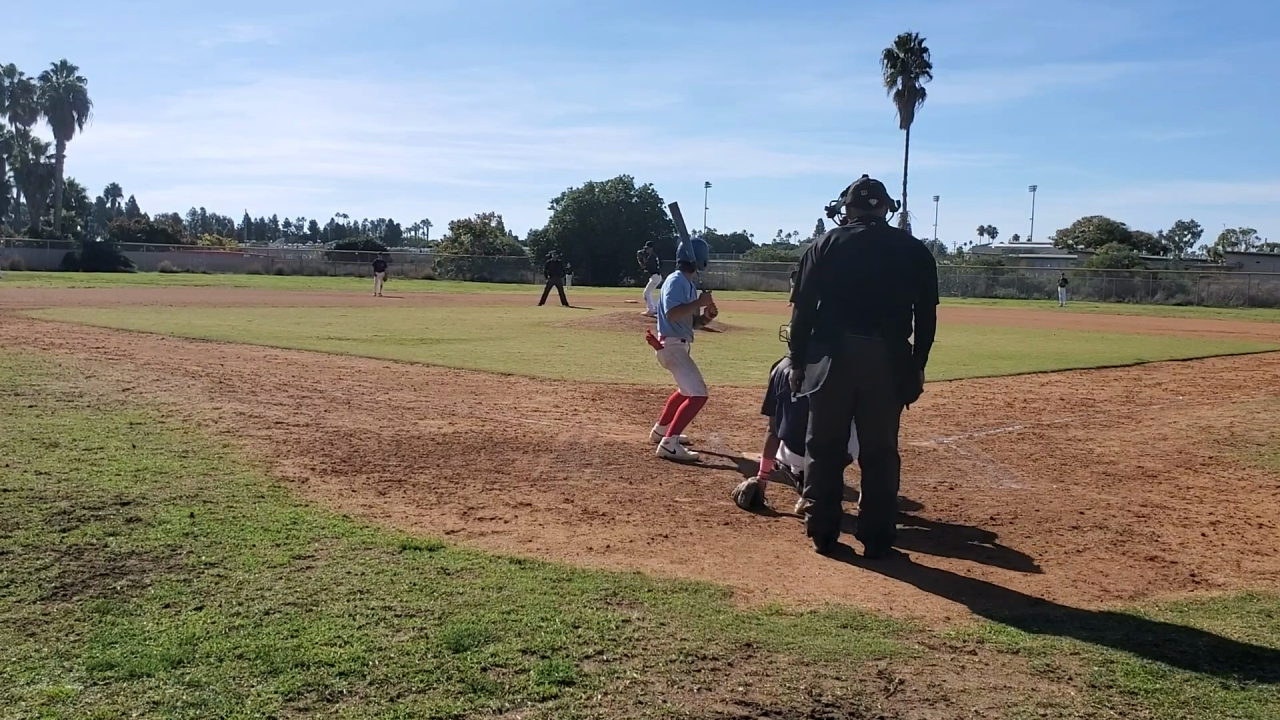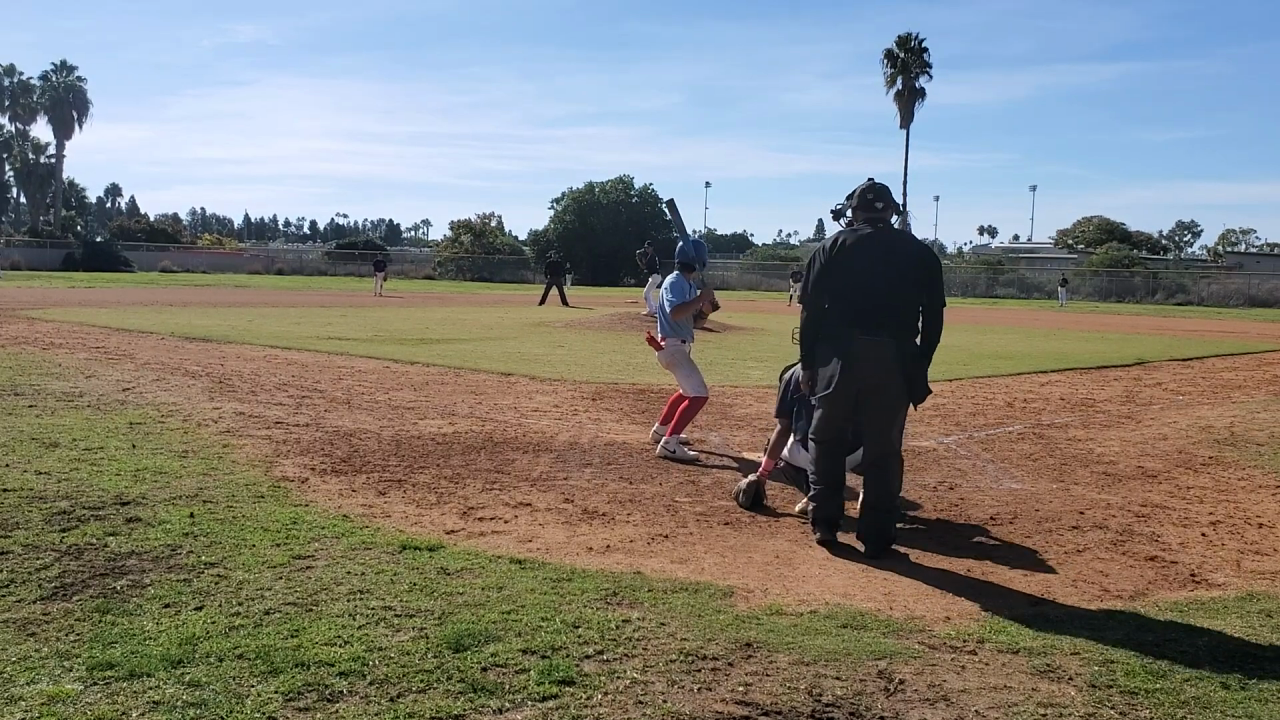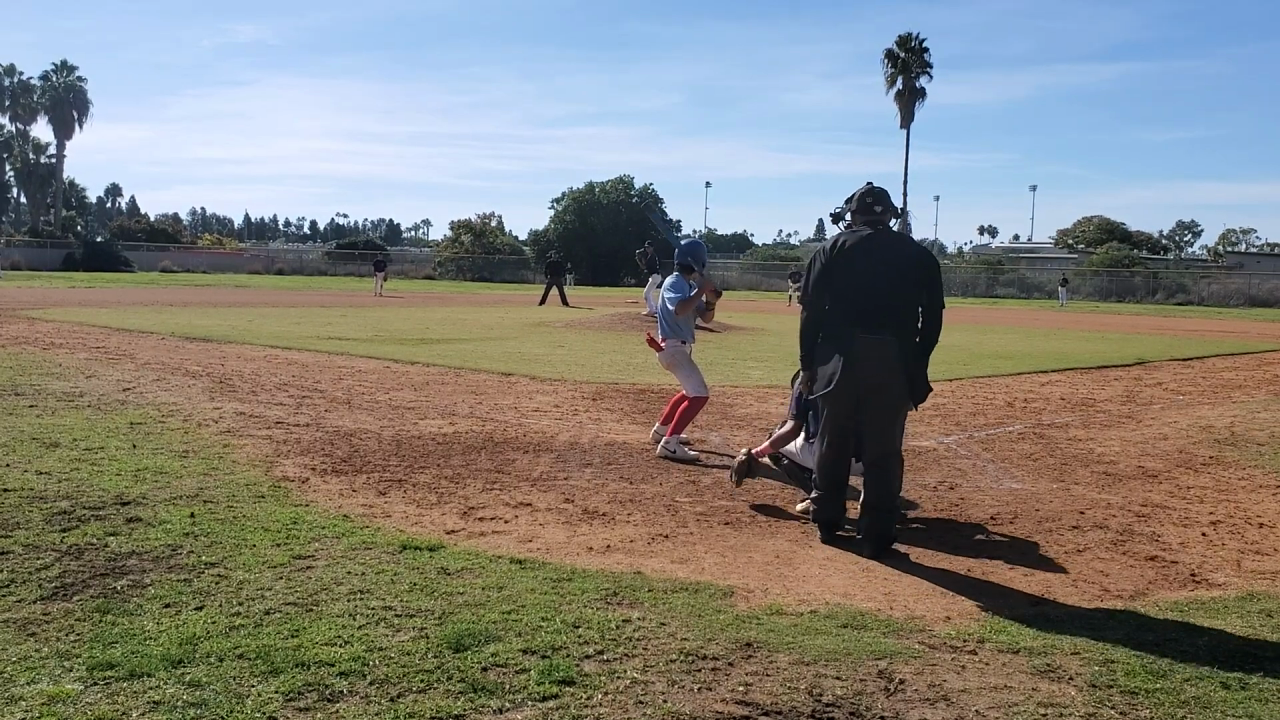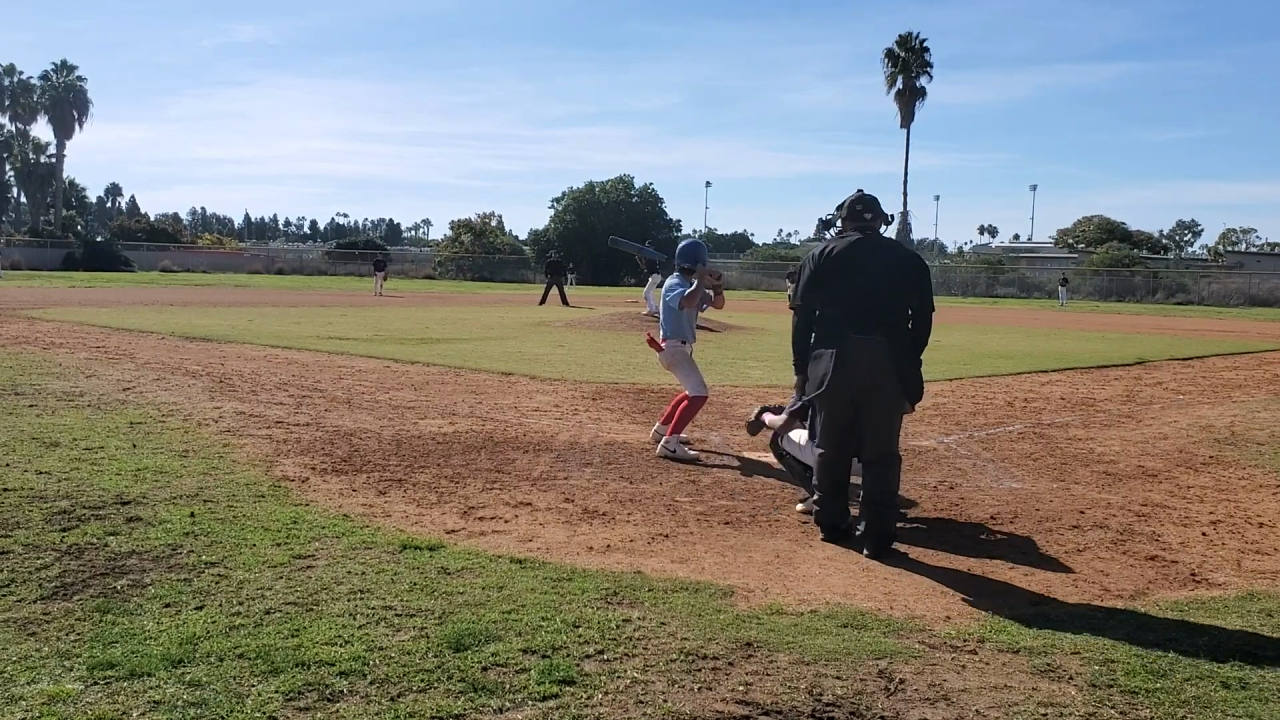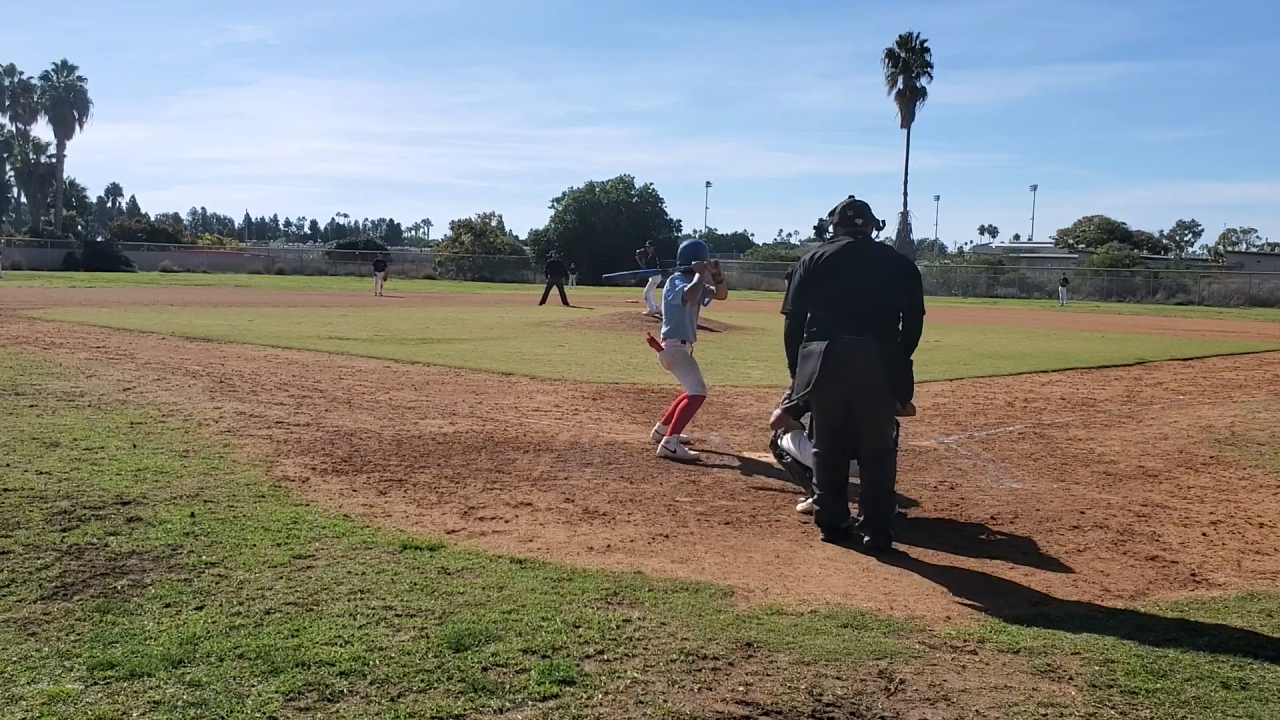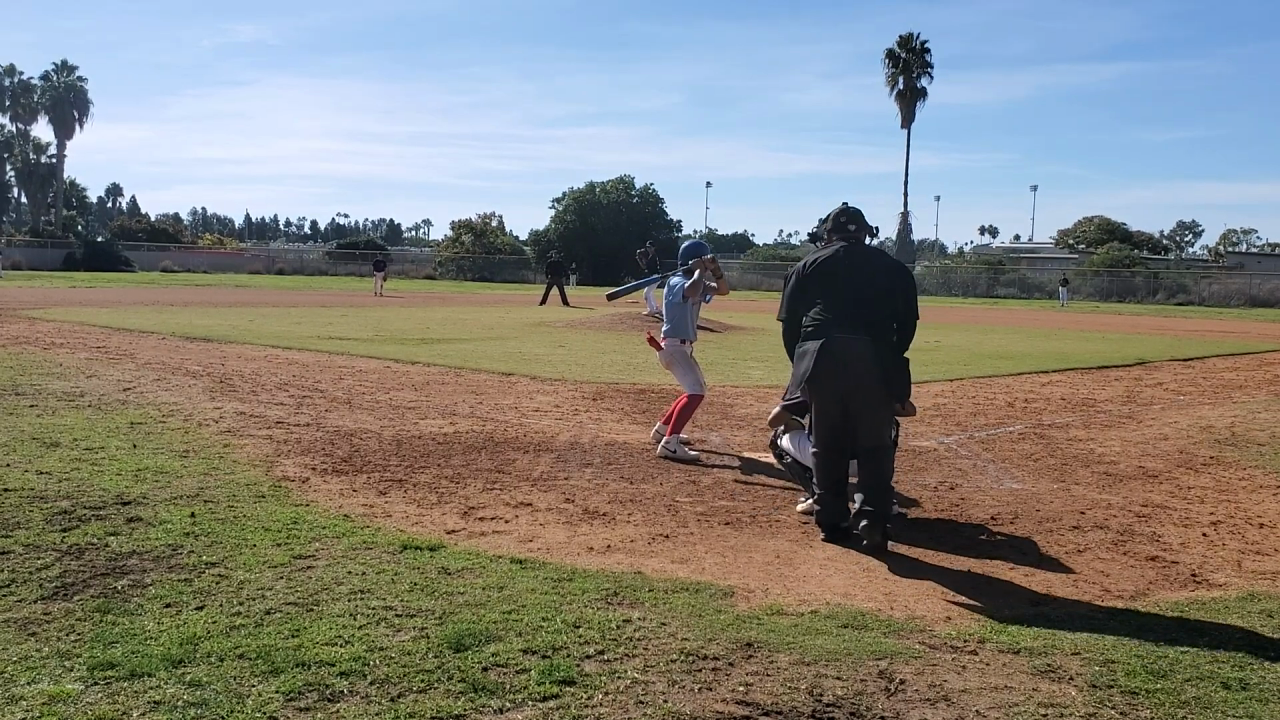
dt=0.2s
person 1, frame 1
left shoulder: (827, 245)
right shoulder: (914, 250)
left elbow: (803, 308)
right elbow: (926, 313)
left wrist: (798, 362)
right wrist: (918, 363)
left hip: (833, 356)
right hip: (888, 359)
left knee: (823, 448)
right knee: (880, 450)
left ankle: (823, 532)
right ankle: (875, 538)
person 1, frame 2
left shoulder: (834, 246)
right shoulder: (920, 253)
left elbow: (812, 310)
right elbow: (933, 316)
left wrist: (808, 363)
right wrist: (920, 363)
left hip: (840, 356)
right hip: (894, 360)
left knee: (827, 440)
right knee: (884, 450)
left ankle: (825, 522)
right ankle: (876, 537)
person 1, frame 3
left shoulder: (834, 248)
right shoulder: (919, 255)
left elbow: (812, 311)
right elbow: (933, 317)
left wrist: (808, 364)
right wrist: (917, 362)
left hip: (841, 356)
right hip: (895, 359)
left knee: (833, 442)
right knee: (884, 451)
left ankle: (828, 521)
right ankle: (876, 536)
person 1, frame 4
left shoulder: (823, 254)
right shoulder: (908, 259)
left elbow: (803, 316)
right elbow: (923, 320)
left wrist: (802, 369)
right wrist: (908, 364)
left hip: (834, 358)
right hip: (888, 360)
left knee: (832, 446)
right knee: (881, 452)
left ankle: (832, 523)
right ankle: (876, 536)
person 1, frame 5
left shoulder: (815, 259)
right shoulder: (899, 263)
left elbow: (794, 320)
right elbow: (913, 322)
left wrist: (797, 370)
right wrist: (897, 364)
left hip: (825, 356)
right hip: (879, 359)
left knee: (829, 445)
right knee: (877, 448)
left ankle: (832, 522)
right ankle: (875, 530)
person 1, frame 6
left shoulder: (808, 265)
right shoulder: (892, 267)
left elbow: (789, 324)
right elbow: (907, 325)
left wrist: (803, 364)
right wrist: (889, 362)
left hip: (822, 354)
right hip: (873, 358)
left knee: (828, 444)
right knee: (875, 444)
left ankle: (832, 522)
right ankle: (873, 516)
person 2, frame 1
left shoulder: (689, 285)
right shoulder: (675, 281)
right elbow: (672, 313)
left wrist: (705, 315)
right wrist: (700, 302)
left hip: (679, 345)
right hip: (671, 346)
left knee: (687, 390)
right knee: (699, 393)
left ankle: (661, 430)
right ankle: (668, 444)
person 2, frame 2
left shoulder: (690, 286)
right shoulder: (674, 282)
left elbow: (695, 320)
right elbow: (675, 313)
left wrist: (705, 308)
right wrist: (700, 298)
left hip: (680, 346)
right hip: (672, 347)
left knee: (688, 390)
right knee: (699, 394)
left ankle: (661, 430)
right ankle: (669, 444)
person 2, frame 3
left shoulder: (691, 285)
right shoulder: (673, 283)
left elbow: (707, 317)
right elbow: (681, 309)
left wrist: (711, 300)
right wrist: (701, 289)
left hip: (682, 347)
right hip: (673, 347)
left knee: (691, 391)
right knee: (700, 394)
left ankle: (661, 430)
right ankle: (668, 443)
person 2, frame 4
left shoulder: (692, 284)
right shoulder: (674, 283)
left elbow: (718, 304)
right elbow: (688, 303)
left wrist: (716, 285)
right wrist: (700, 280)
left hip: (683, 347)
right hip: (673, 347)
left knee: (693, 391)
right knee: (699, 394)
left ankle: (662, 429)
right ankle: (669, 443)
person 2, frame 5
left shoulder: (693, 283)
right shoulder: (675, 282)
left elbow: (722, 295)
right elbow: (691, 296)
left wrist: (716, 274)
right wrist: (701, 274)
left hip: (684, 347)
right hip: (673, 347)
left knee: (694, 390)
right knee: (698, 392)
left ankle: (662, 429)
right ankle: (669, 443)
person 2, frame 6
left shoulder: (695, 282)
right shoulder: (676, 282)
left elbow: (723, 290)
right elbow: (692, 291)
left wrist: (715, 269)
right wrist: (701, 270)
left hip: (684, 347)
right hip: (672, 346)
left knee: (697, 390)
right knee: (696, 392)
left ankle: (663, 429)
right ankle: (669, 443)
